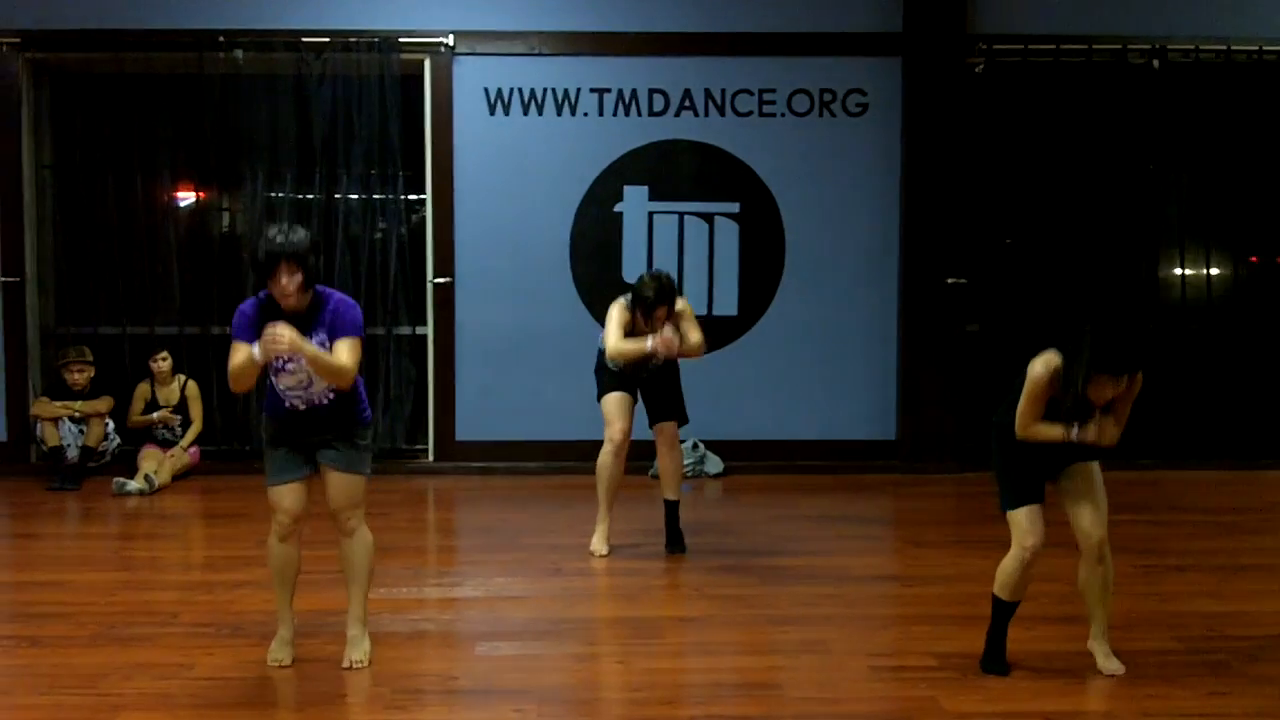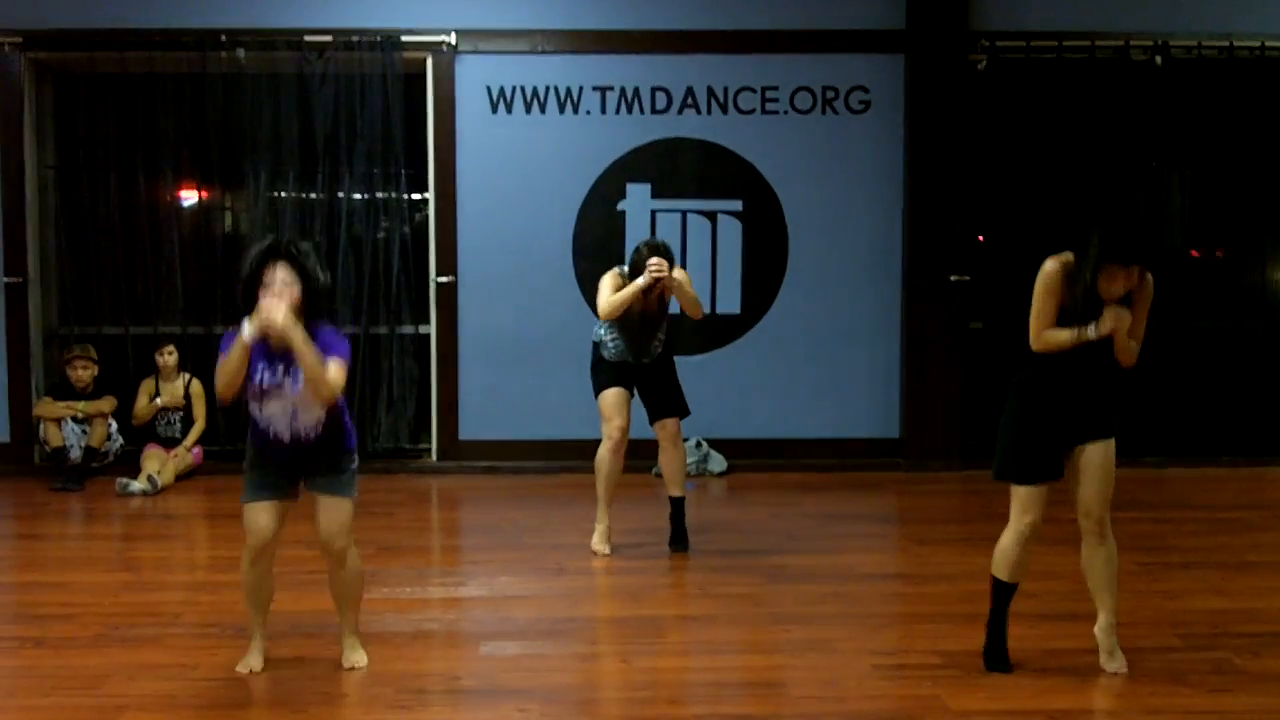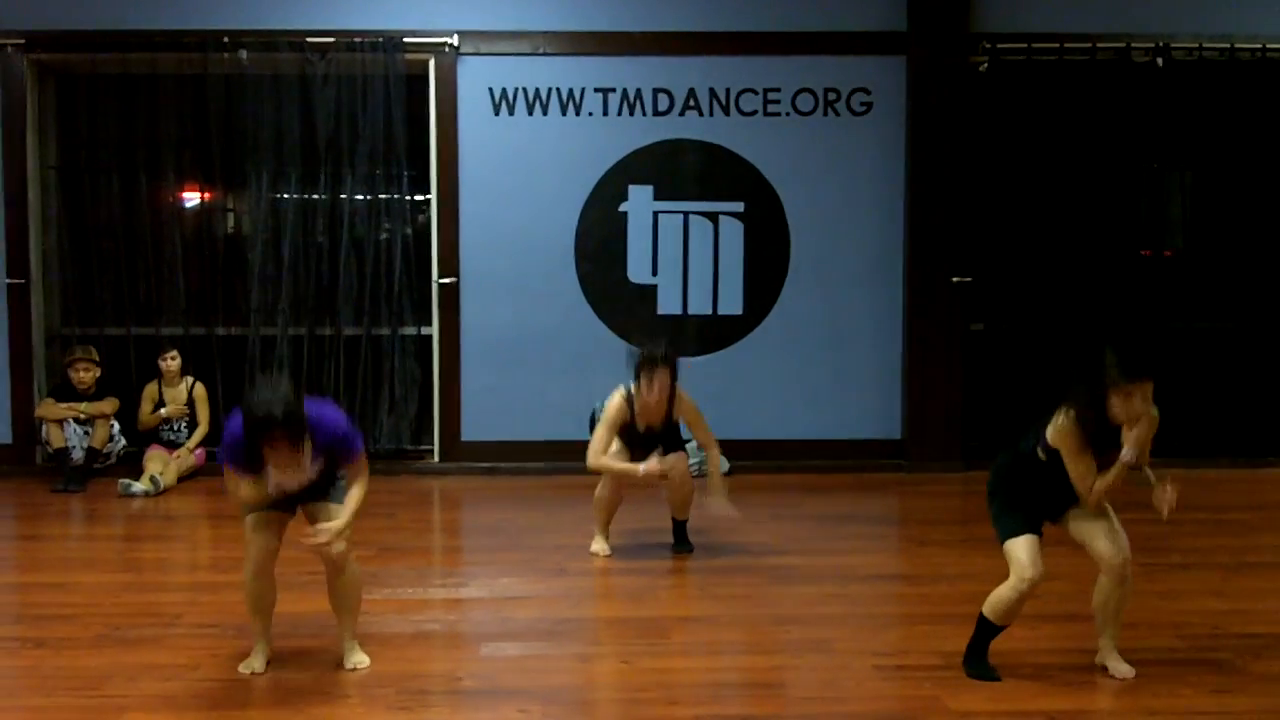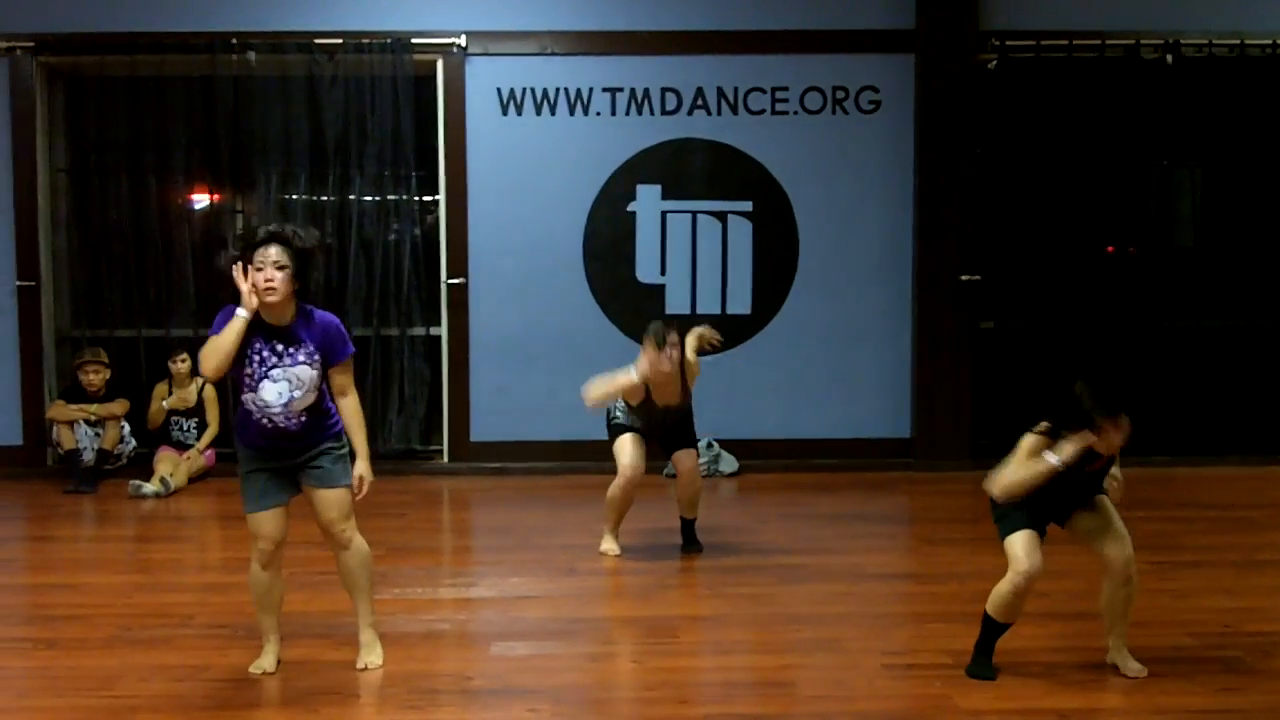
dt=0.4s
person 1, frame 1
left shoulder: (340, 308)
right shoulder: (251, 313)
left elbow: (345, 374)
right elbow: (237, 381)
left wrist: (301, 347)
right wrist: (260, 353)
left hip: (342, 427)
right hip: (284, 431)
left knee: (348, 518)
right knee: (284, 521)
left ankle: (357, 626)
right ankle: (284, 626)
person 1, frame 2
left shoulder: (327, 340)
right shoulder: (241, 337)
left elbow: (328, 395)
right elbow: (224, 390)
left wrist: (294, 338)
right wrist: (249, 335)
left hip: (329, 455)
right hip: (268, 457)
left knee: (337, 544)
right knee: (258, 543)
left ankle: (350, 637)
right ankle: (257, 640)
person 1, frame 3
left shoulder: (330, 424)
right shoulder: (238, 432)
left elbow: (359, 476)
right elbow: (241, 495)
left wrist: (342, 522)
right wrist: (271, 482)
left hip: (326, 483)
right hip: (267, 494)
left knee: (336, 552)
right knee: (258, 559)
left ankle: (351, 641)
right ankle: (260, 644)
person 1, frame 4
left shoulder: (324, 327)
right shoulder: (233, 320)
left elbow: (345, 393)
right elbow: (209, 370)
left wrist: (362, 456)
right wrist: (245, 311)
left hip: (320, 446)
right hip: (260, 455)
left knee: (342, 532)
right knee: (266, 547)
left ankle: (367, 632)
right ankle: (270, 644)
person 2, frame 1
left shoulder: (1131, 380)
right shoulder: (1047, 371)
left elbow: (1113, 431)
right elbow: (1024, 428)
left wrist: (1103, 433)
right wrist: (1079, 431)
left hip: (1075, 443)
right hip: (1018, 443)
left knee: (1096, 538)
right knee: (1029, 543)
left ankle: (1099, 638)
right ankle: (995, 641)
person 2, frame 2
left shoulder: (1142, 285)
right shoulder: (1058, 270)
left elbow: (1128, 358)
right elbow: (1039, 340)
left wrist: (1120, 334)
right wrist: (1095, 329)
left hip: (1094, 406)
right hip: (1039, 402)
left knee: (1096, 521)
right knee: (1026, 520)
left ankle: (1107, 627)
right ankle: (996, 628)
person 2, frame 3
left shoulder: (1146, 417)
right shoulder: (1071, 424)
left elbow: (1140, 461)
right elbow: (1092, 498)
left wrist: (1158, 488)
right wrist: (1125, 453)
left hip: (1070, 488)
right hip: (1017, 488)
left knee: (1117, 559)
right knee: (1027, 575)
left ankle: (1107, 649)
right ankle: (976, 651)
person 2, frame 4
left shoulder: (1113, 430)
right shoulder: (1045, 437)
right elbow: (998, 488)
left wrist: (1111, 469)
right wrist: (1057, 457)
left hip: (1079, 490)
right hip: (1023, 499)
left knee: (1122, 559)
right knee: (1025, 570)
left ankle: (1117, 647)
right ankle: (982, 652)
person 3, frame 1
left shoulder: (680, 309)
right shoulder: (620, 310)
left elbow: (698, 344)
right elbow: (612, 348)
left wrist: (676, 345)
right wrist: (650, 343)
left hip: (660, 365)
right hip: (616, 367)
left knee: (669, 437)
right knee: (617, 436)
left ankle: (672, 523)
right ankle: (602, 525)
person 3, frame 2
left shoulder: (675, 278)
right shoulder: (615, 279)
left elbow: (696, 312)
right elbow: (605, 311)
left wrist: (672, 283)
right wrist: (642, 282)
left hip: (655, 359)
right hip: (612, 359)
left knee: (670, 433)
right knee: (616, 432)
left ankle: (678, 519)
right ankle: (602, 523)
person 3, frame 3
left shoulder: (680, 402)
right shoulder: (620, 401)
left elbow: (710, 445)
right elbow: (594, 460)
left wrist: (718, 491)
right wrist: (640, 469)
right hip: (618, 430)
left knee: (681, 472)
right knee: (615, 474)
left ankle: (680, 532)
right ankle: (600, 534)
person 3, frame 4
left shoulder: (688, 367)
right shoulder: (630, 382)
left elbow: (694, 335)
right elbow: (590, 395)
left wrist: (702, 335)
right wrist: (638, 373)
right hip: (629, 420)
left knee: (691, 472)
right knee: (631, 472)
left ankle: (689, 532)
right ankle: (610, 533)
